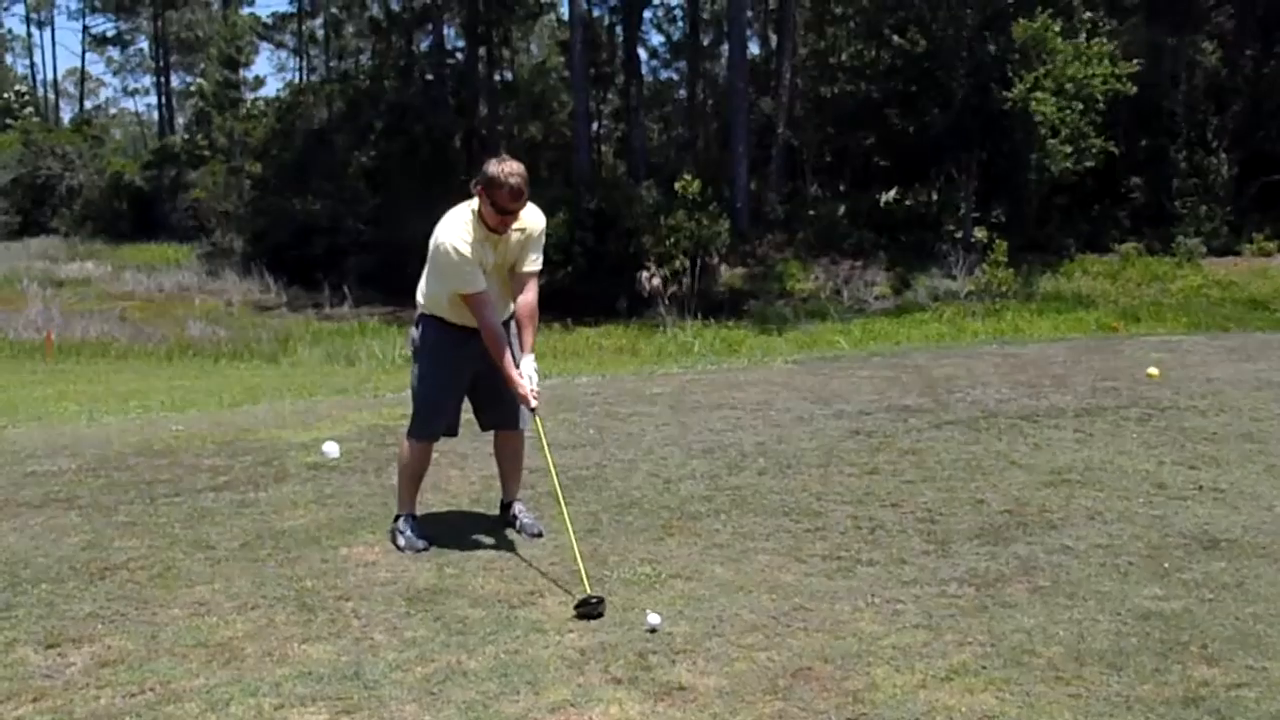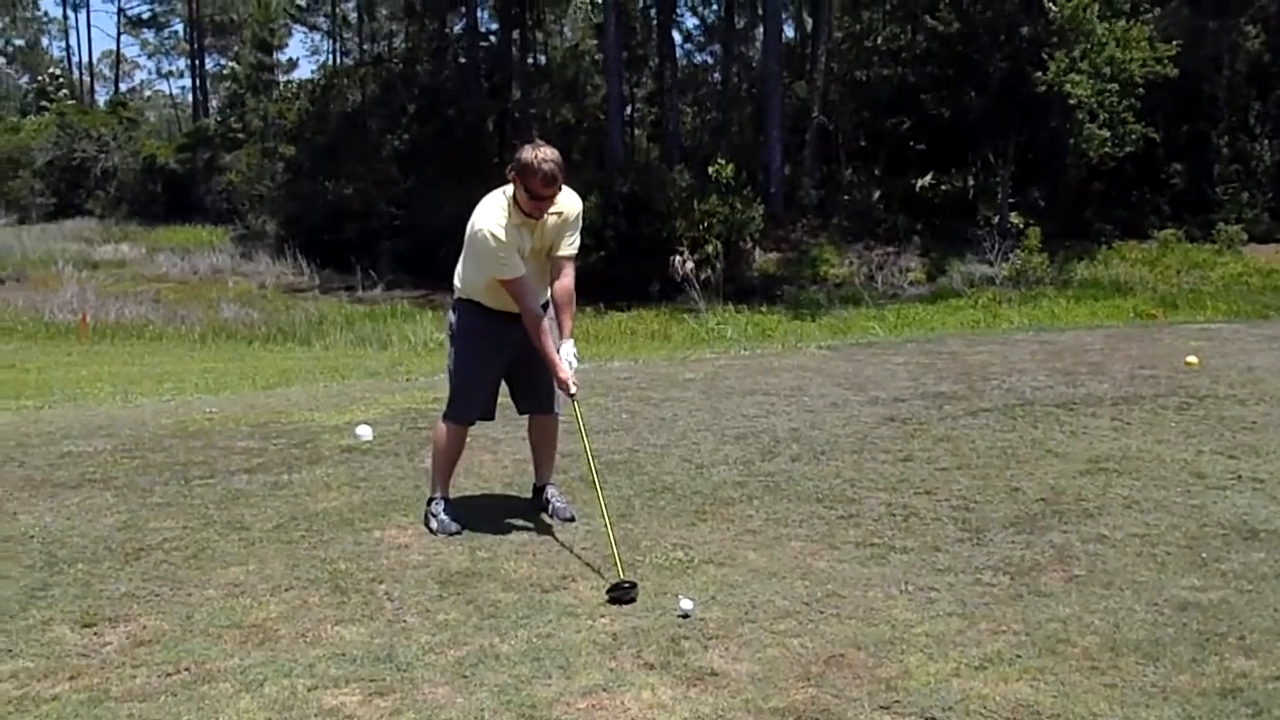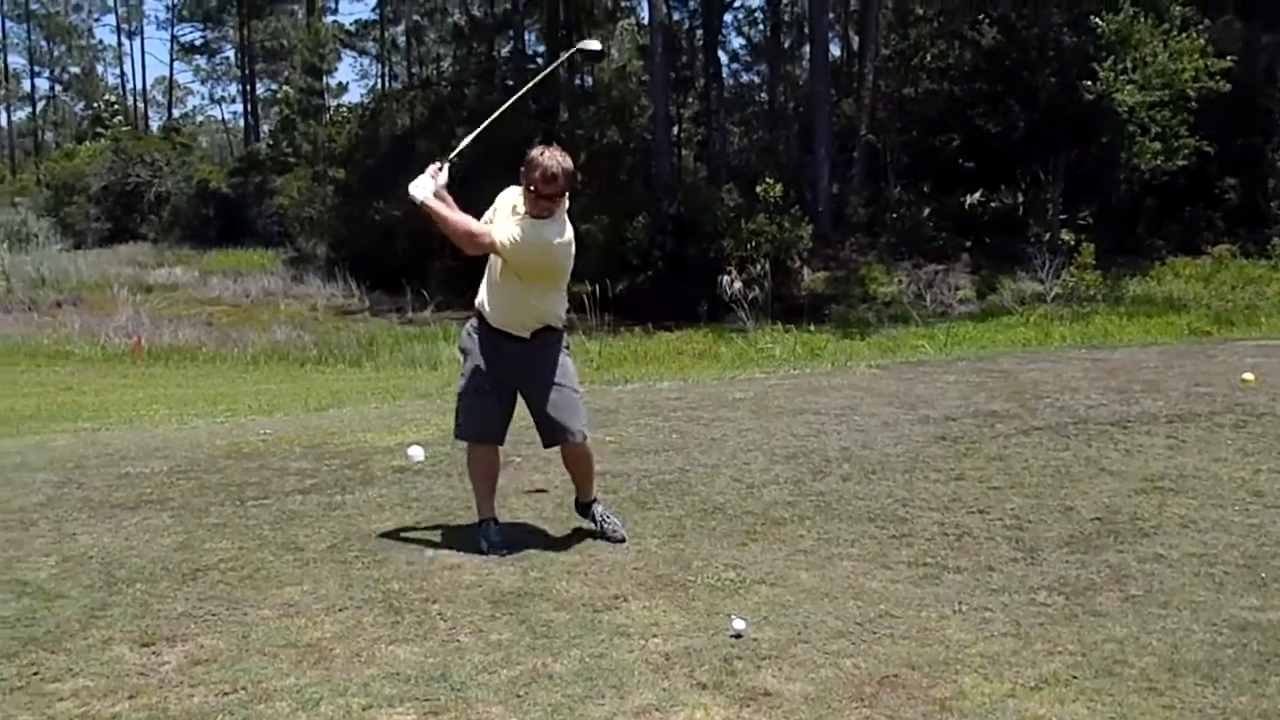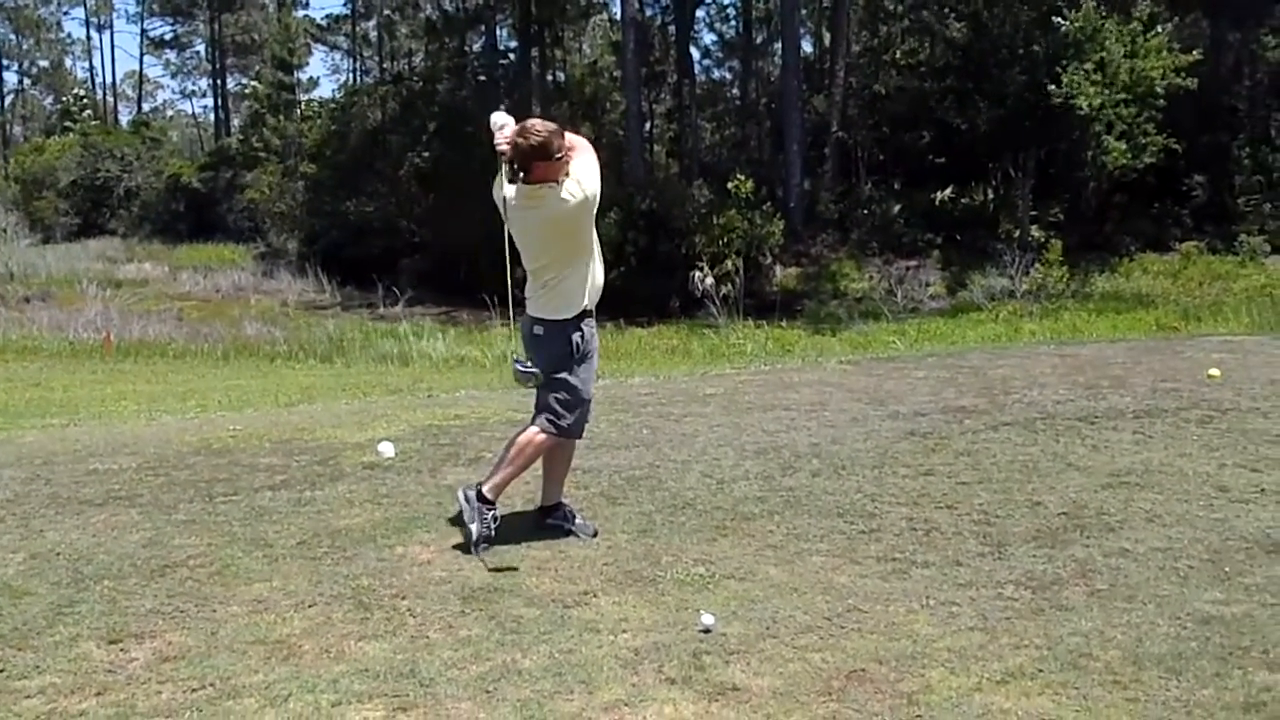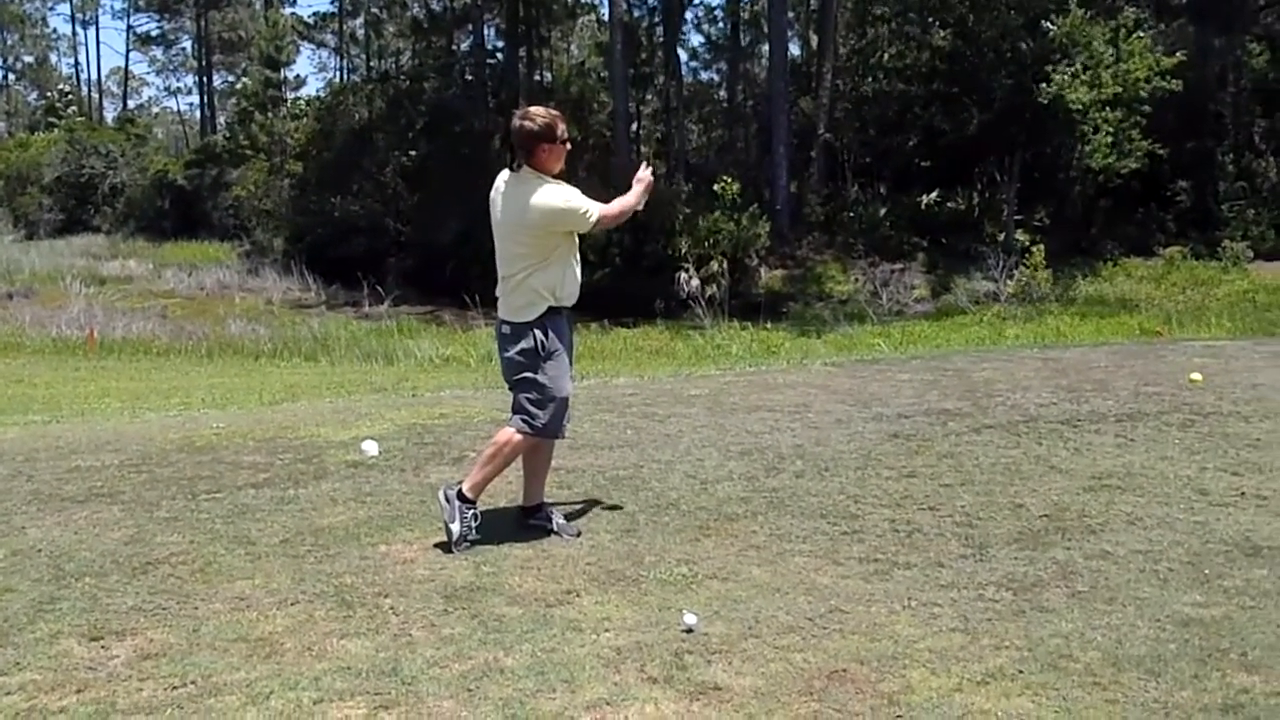
dt=1s
person 1, frame 1
left shoulder: (532, 221)
right shoulder: (453, 237)
left elbow: (526, 290)
right elbow: (485, 316)
left wrist: (527, 356)
right wrist: (513, 378)
left hip: (498, 326)
right hip: (444, 329)
left knee: (511, 419)
right knee: (425, 426)
left ankle: (512, 503)
right ankle: (405, 516)
person 1, frame 2
left shoulder: (569, 206)
right shoulder: (490, 224)
left elbow: (562, 276)
right elbow: (526, 301)
left wrist: (567, 341)
right wrist: (554, 362)
left hip: (532, 312)
right hip: (480, 314)
left knee: (545, 403)
right knee: (461, 410)
left ankle: (544, 487)
right ankle: (438, 499)
person 1, frame 3
left shoulder: (555, 238)
right shoulder: (509, 198)
left elbow: (477, 240)
right elbow: (476, 241)
left wrist: (427, 200)
right wrist: (441, 195)
left hip: (541, 343)
right hip: (487, 333)
left knee: (572, 433)
right knee: (481, 433)
left ankle: (589, 502)
right ankle: (488, 520)
person 1, frame 4
left shoulder: (509, 194)
right shoulder: (574, 200)
right elbow: (584, 147)
left wrist: (516, 142)
right wrist: (521, 141)
left hip: (545, 319)
right hip: (567, 326)
left knee: (567, 418)
right knee: (553, 421)
left ankle: (552, 506)
right ankle: (484, 497)
person 1, frame 5
left shoulder: (506, 184)
right shoulder: (554, 198)
right elbow: (607, 216)
left wrist: (629, 196)
right wrist: (639, 191)
left hip: (527, 316)
right hip: (538, 323)
left knee: (548, 416)
right knee: (534, 419)
left ankle: (534, 505)
right ankle: (464, 495)
